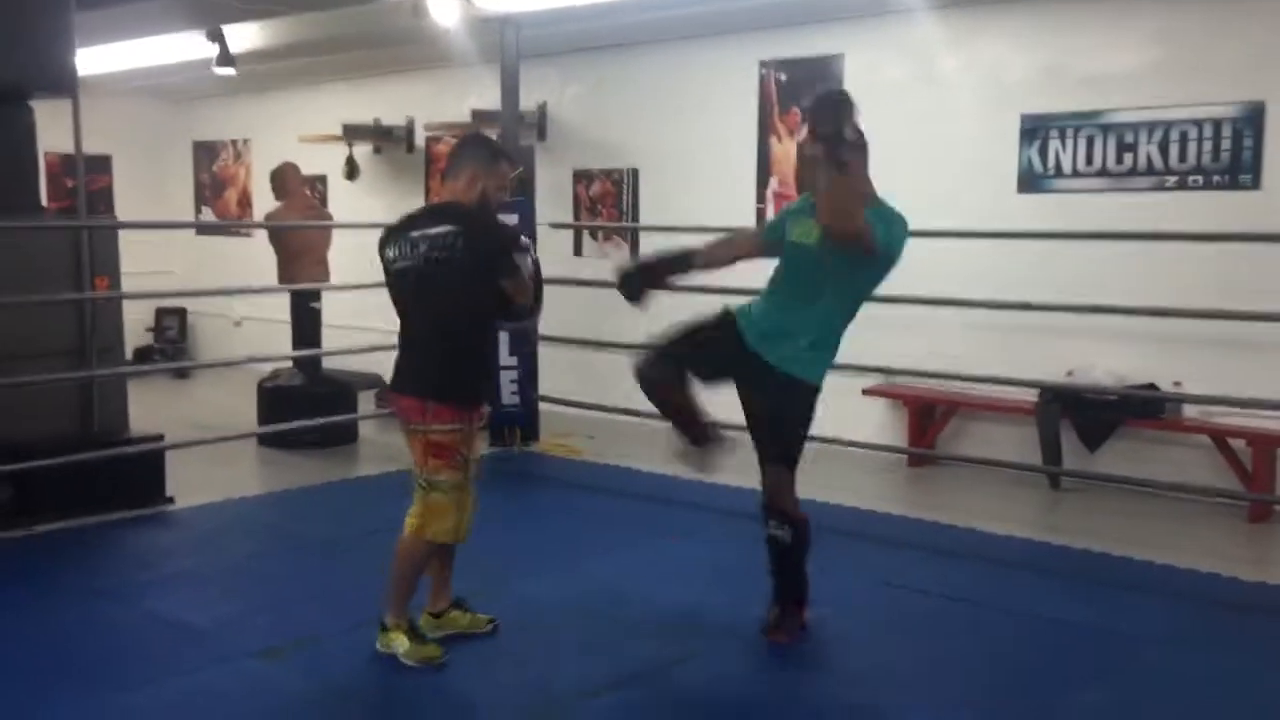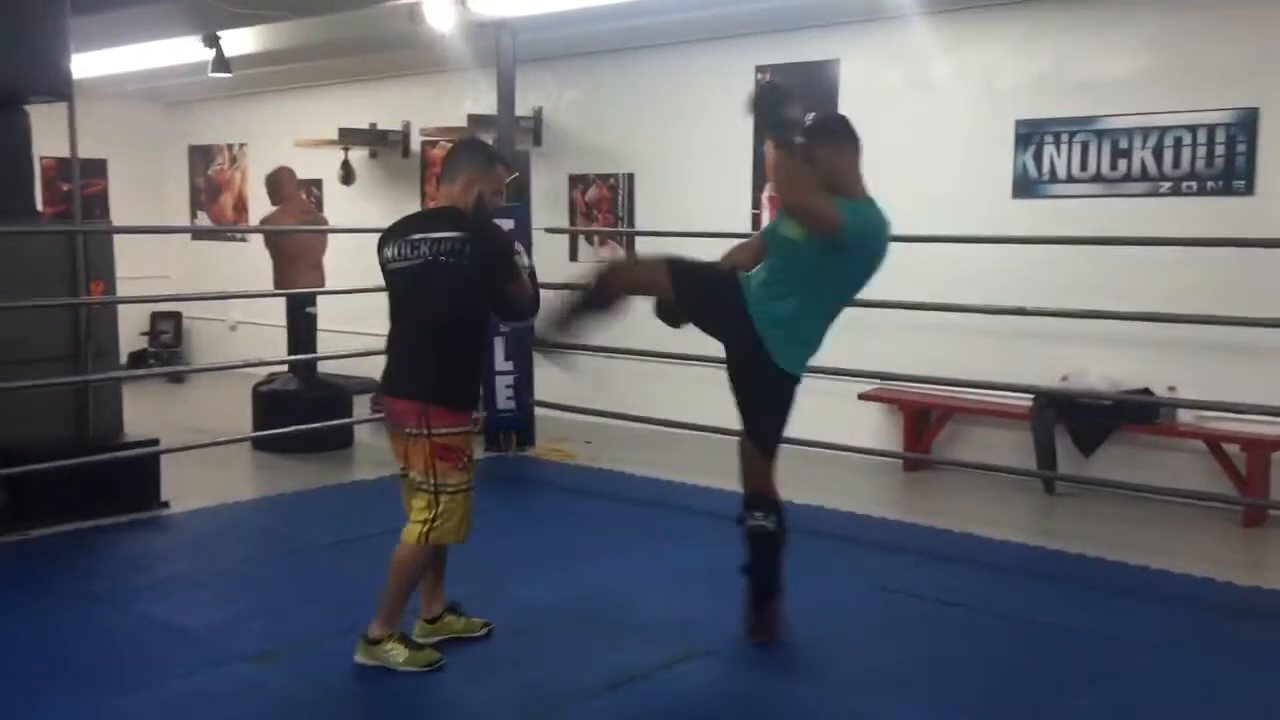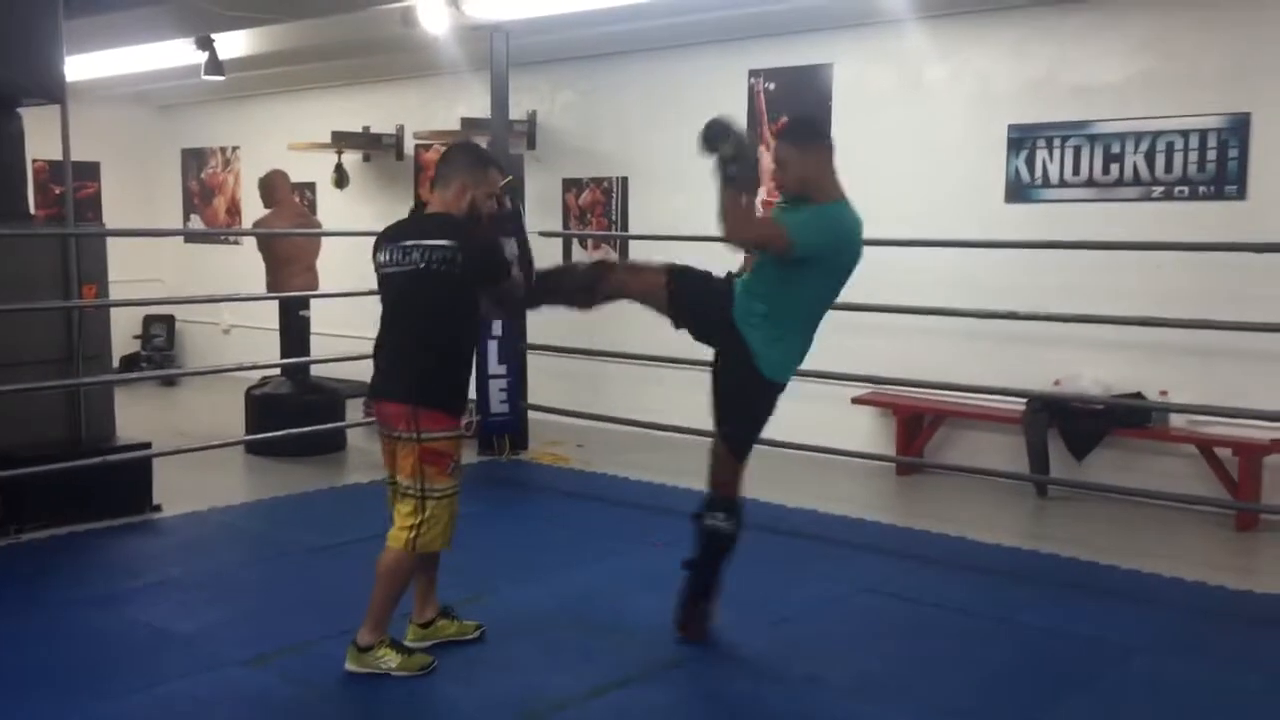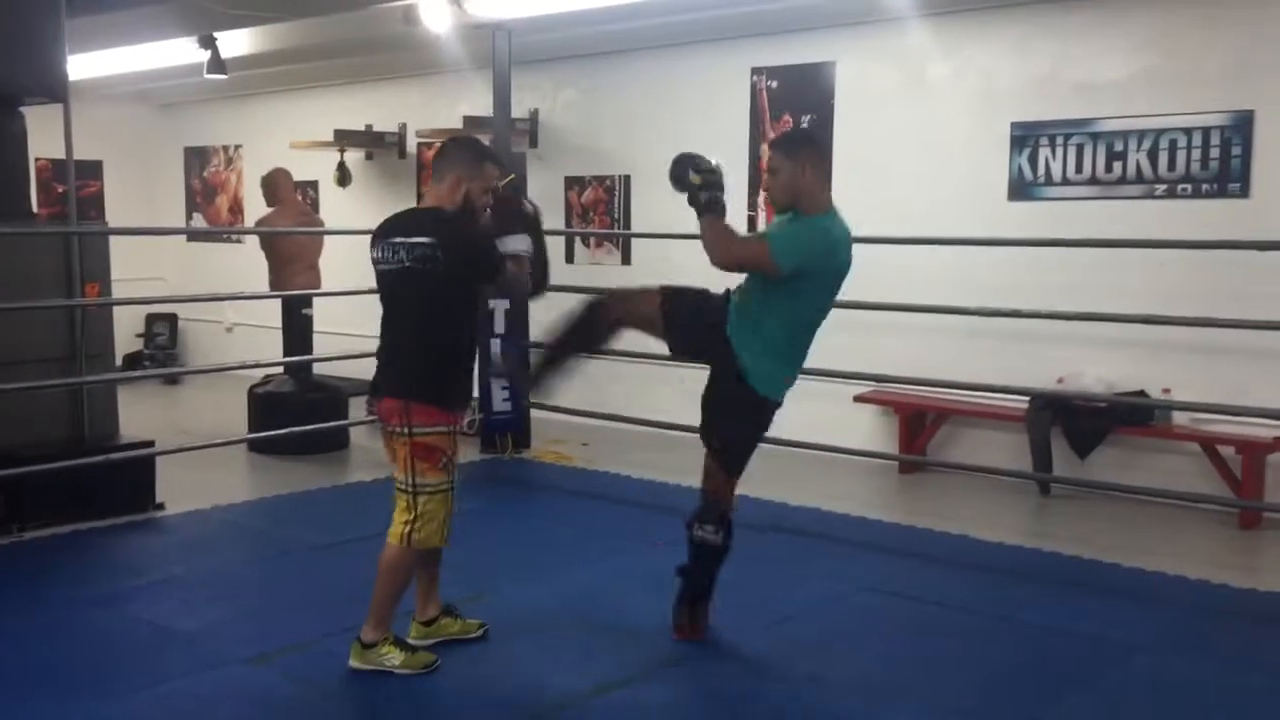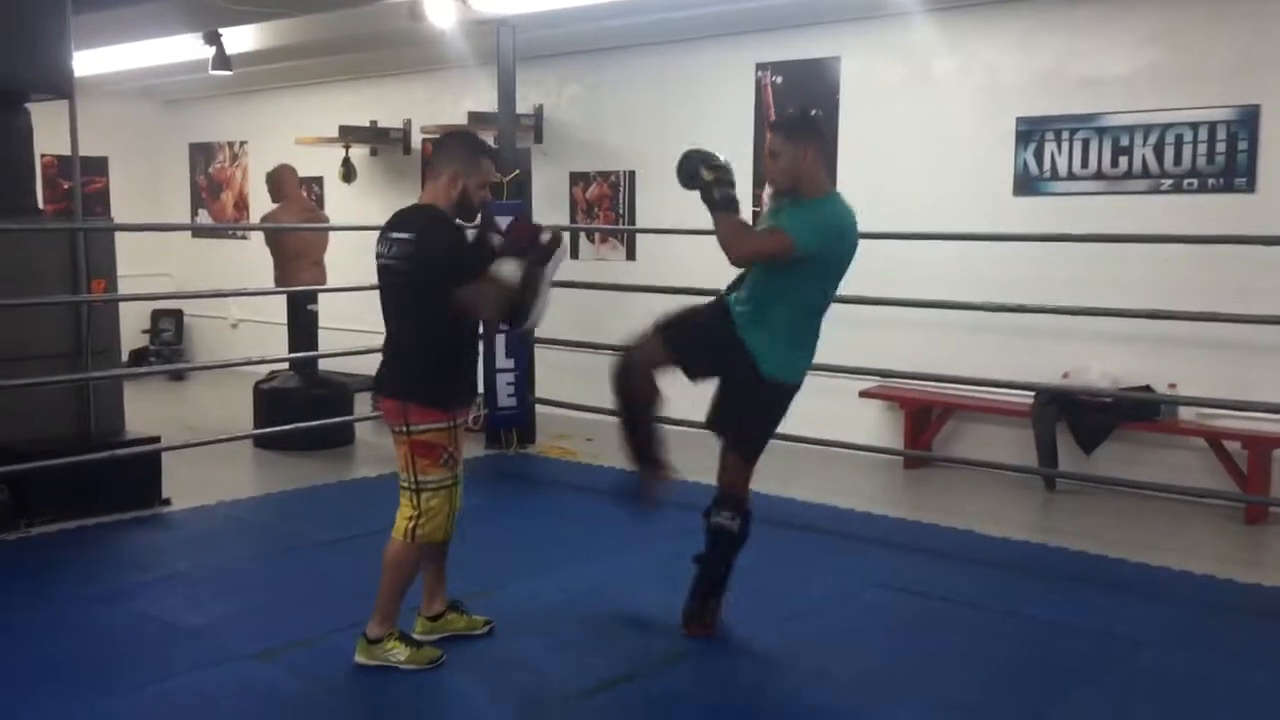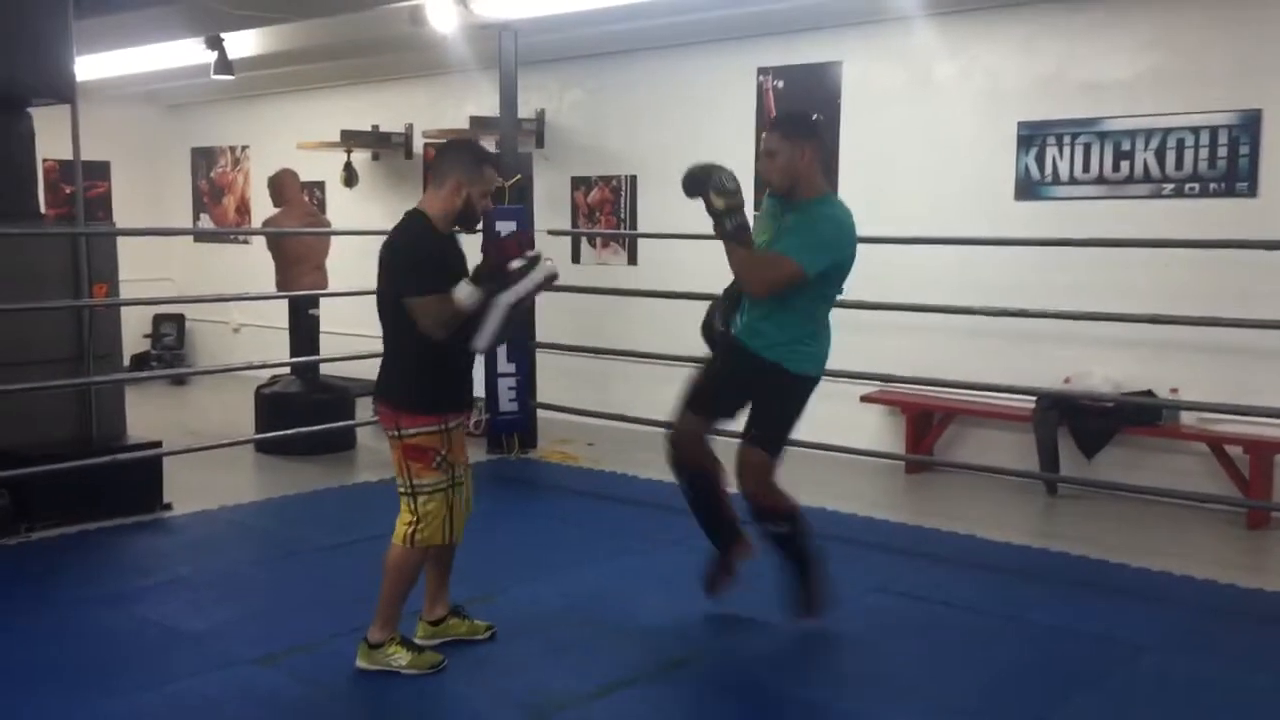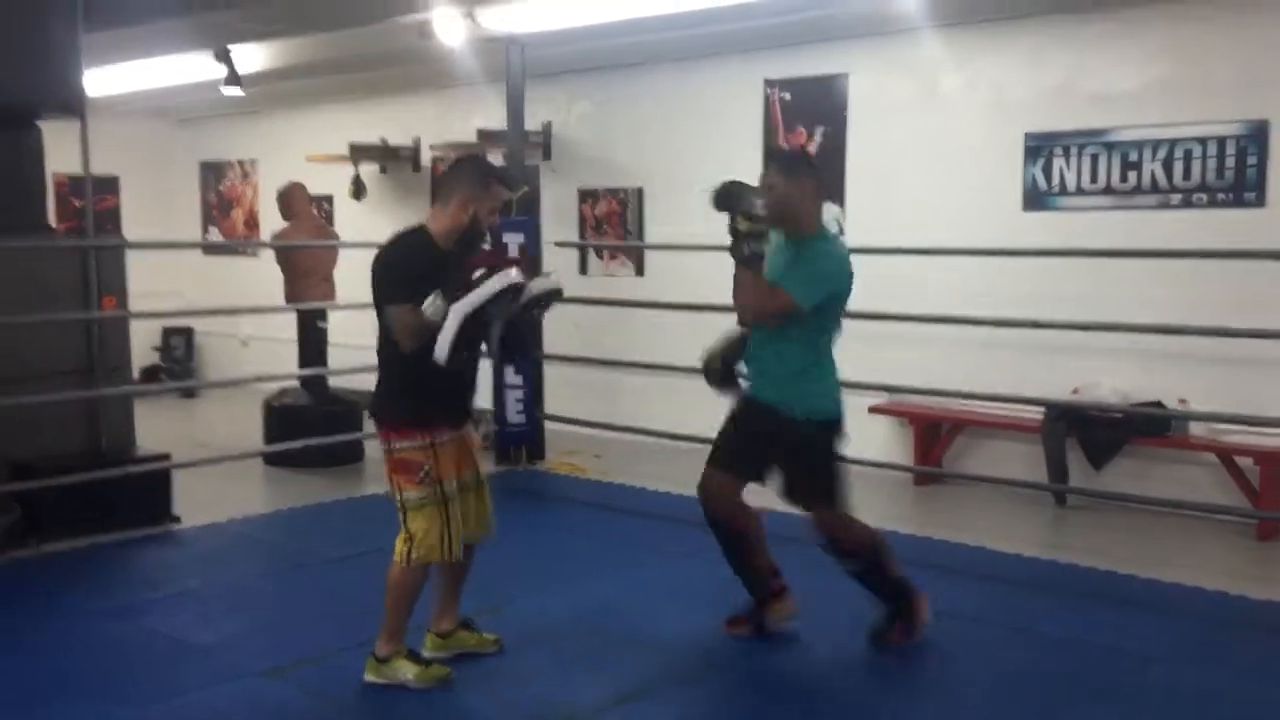
dt=0.1s
person 1, frame 1
left shoulder: (399, 235)
right shoulder: (478, 230)
right elbow: (521, 300)
right wrist: (519, 253)
left hip: (424, 384)
right hip: (442, 395)
left knee: (449, 504)
right knee: (434, 513)
left ankle: (440, 608)
right ankle: (395, 624)
person 1, frame 2
left shoulder: (394, 237)
right shoulder: (480, 236)
right elbow: (521, 302)
right wrist: (511, 253)
left hip: (404, 387)
right hip: (438, 398)
left knee: (441, 509)
right knee: (432, 516)
left ankle: (434, 613)
right ankle: (379, 635)
person 1, frame 3
left shoulder: (390, 240)
right shoulder: (472, 242)
right elbow: (512, 294)
right wrist: (498, 244)
left hip: (394, 391)
right hip: (428, 402)
left knee: (427, 514)
right knee: (419, 521)
left ankle: (426, 617)
right ankle: (368, 642)
person 1, frame 4
left shoulder: (395, 230)
right shoulder: (456, 233)
right elbow: (520, 283)
right wrist: (513, 242)
left hip: (403, 388)
right hip: (424, 397)
left knee: (430, 510)
right knee: (416, 518)
left ankle: (429, 614)
right ankle: (371, 639)
person 1, frame 5
left shoulder: (403, 226)
right shoulder: (441, 235)
right elbow: (488, 304)
left wrist: (492, 245)
right wrist: (518, 254)
left hip: (411, 385)
right hip: (424, 396)
left knee: (439, 506)
right knee: (421, 513)
left ankle: (436, 610)
right ankle: (378, 635)
person 1, frame 6
left shoulder: (435, 236)
right shoulder: (415, 242)
left elbow: (465, 311)
right elbow: (435, 324)
left wrist: (508, 275)
right wrist: (485, 282)
left hip: (444, 401)
right hip: (416, 405)
left knee: (450, 512)
right knee: (422, 521)
left ankle: (438, 616)
right ankle: (379, 641)
person 1, frame 7
left shoulder: (452, 256)
right shoulder: (403, 256)
left elbow: (466, 329)
right elbow: (409, 335)
right wrist: (455, 294)
left hip: (452, 416)
right hip: (413, 421)
left knee: (466, 525)
right knee: (422, 537)
left ankle: (446, 628)
right ankle: (386, 654)
person 2, frame 1
left shoulder: (887, 226)
right shoulder: (803, 210)
left elbow: (841, 225)
right elbow: (742, 245)
left wrist: (839, 147)
right wrist: (670, 263)
left hip: (794, 365)
right hip: (748, 329)
left knee: (776, 484)
right knee: (654, 371)
left ankle: (791, 604)
right ankle: (700, 437)
person 2, frame 2
left shoulder: (867, 222)
right shoulder: (812, 205)
left elbow: (802, 209)
right elbow: (758, 247)
left wrist: (789, 146)
right wrist: (721, 276)
left hip: (774, 348)
right hip: (743, 302)
left knee: (758, 474)
right knee: (624, 273)
left ankle: (765, 598)
right ankle: (568, 325)
person 2, frame 3
left shoulder: (836, 226)
right shoulder: (798, 210)
left elbow: (743, 235)
left wrist: (733, 173)
left hip: (760, 354)
right hip: (732, 309)
left knee: (725, 476)
right knee: (619, 277)
left ankle: (699, 597)
right ankle: (531, 289)
person 2, frame 4
left shoulder: (822, 240)
right shoulder: (795, 224)
left elbow: (730, 257)
left wrist: (707, 198)
left hip: (757, 373)
right hip: (727, 324)
left knee: (717, 488)
right knee: (614, 306)
left ankle: (692, 604)
right ankle: (544, 367)
person 2, frame 5
left shoulder: (828, 220)
right shoulder: (791, 203)
left elbow: (744, 250)
left wrist: (716, 193)
left hip: (770, 361)
right hip: (734, 320)
left knee: (732, 479)
right knee: (634, 363)
left ankle: (708, 594)
right ankle: (650, 467)
person 2, frame 6
left shoulder: (829, 225)
right shoulder: (780, 203)
left elbow: (760, 282)
left wrist: (728, 216)
right wrist: (730, 305)
left hip: (788, 362)
right hip: (745, 342)
left knee: (753, 476)
right knee: (684, 437)
left ankle: (805, 571)
right ankle: (729, 542)
person 2, frame 7
left shoulder: (827, 259)
right shoulder: (782, 245)
left elbow: (754, 310)
left wrist: (747, 246)
right wrist: (737, 345)
left hip: (806, 409)
right hip: (763, 397)
left knee: (831, 524)
right knee: (714, 494)
left ankle: (905, 603)
right ankle: (772, 598)
person 3, frame 1
left shoulder: (277, 218)
right shoulder: (322, 213)
left elbow: (286, 252)
left hip: (299, 283)
right hip: (318, 279)
left knee: (304, 344)
left ankle: (307, 380)
right ankle: (311, 379)
person 3, frame 2
left shoulder: (273, 222)
right shoulder: (318, 218)
left elbow: (280, 255)
right elbow: (317, 254)
left hip: (295, 288)
right hip: (313, 285)
left knee: (299, 349)
person 3, frame 3
left shoulder: (265, 225)
right shoulder: (312, 221)
left elbow: (273, 259)
right elbow: (309, 258)
left hip: (287, 292)
right hip: (307, 288)
left knee: (292, 353)
person 3, frame 4
left shoulder: (268, 224)
right shoulder: (314, 220)
left elbow: (274, 258)
right elbow: (312, 256)
left hip: (290, 290)
right hip: (309, 286)
left knee: (295, 351)
person 3, frame 5
left shoulder: (273, 220)
right shoulder: (319, 216)
left elbow: (280, 254)
right elbow: (317, 253)
left hip: (295, 286)
right hip: (315, 282)
left knee: (300, 347)
person 3, frame 6
left shoulder: (276, 224)
right shoulder: (320, 219)
left elbow: (283, 257)
right elbow: (320, 255)
left hip: (297, 291)
right hip: (316, 286)
left knee: (302, 351)
person 3, frame 7
left shoulder: (285, 238)
right shoulder: (329, 233)
left elbow: (291, 269)
left hip: (305, 304)
right hip: (324, 299)
left knee: (311, 364)
left ankle: (314, 400)
right ankle: (319, 400)
